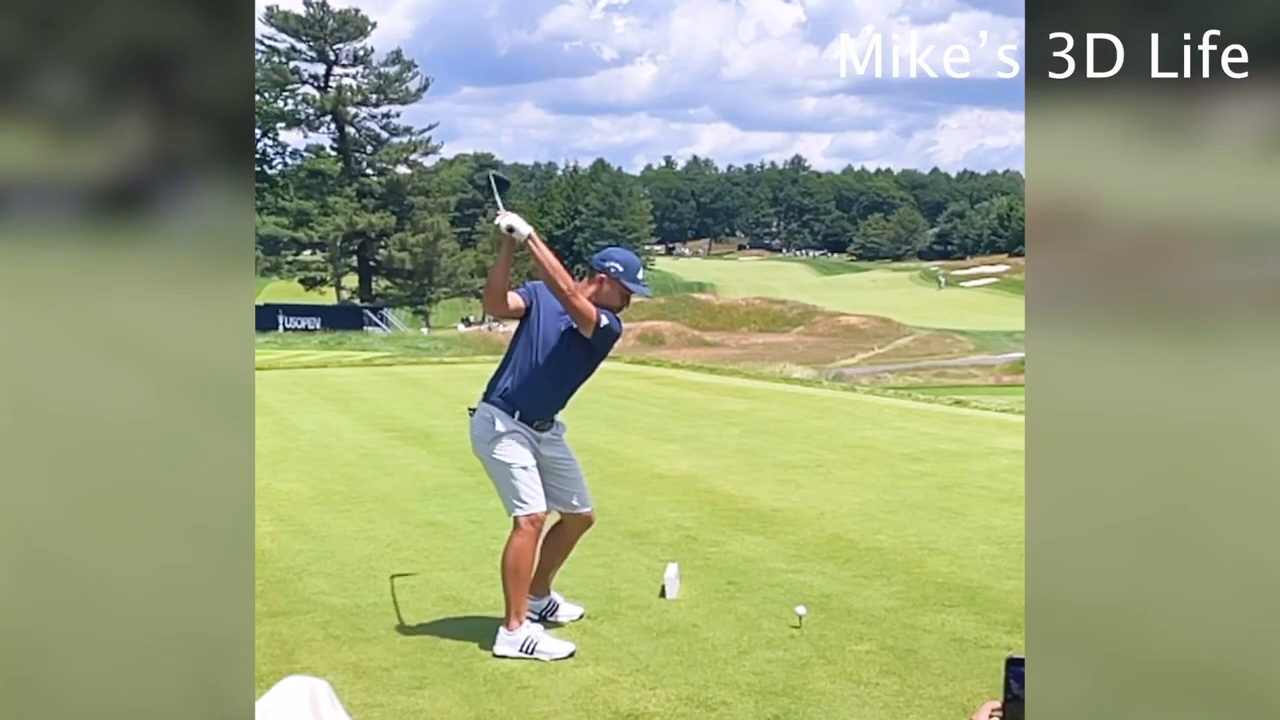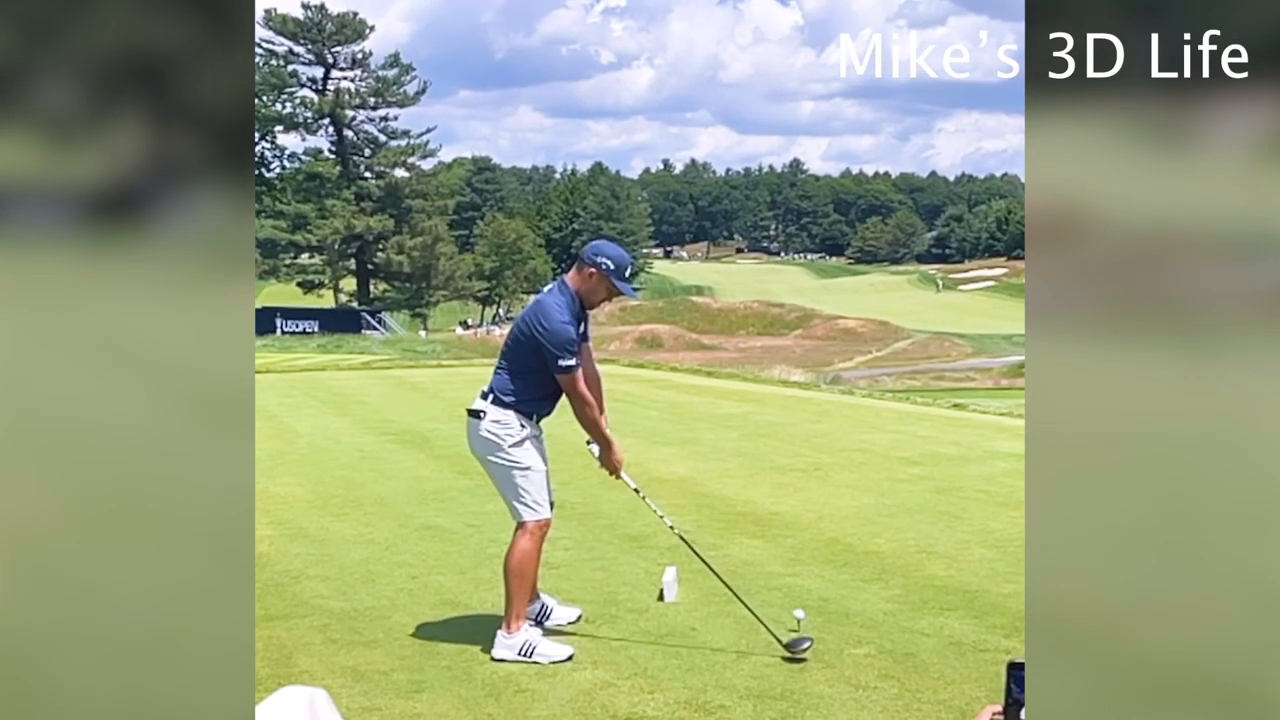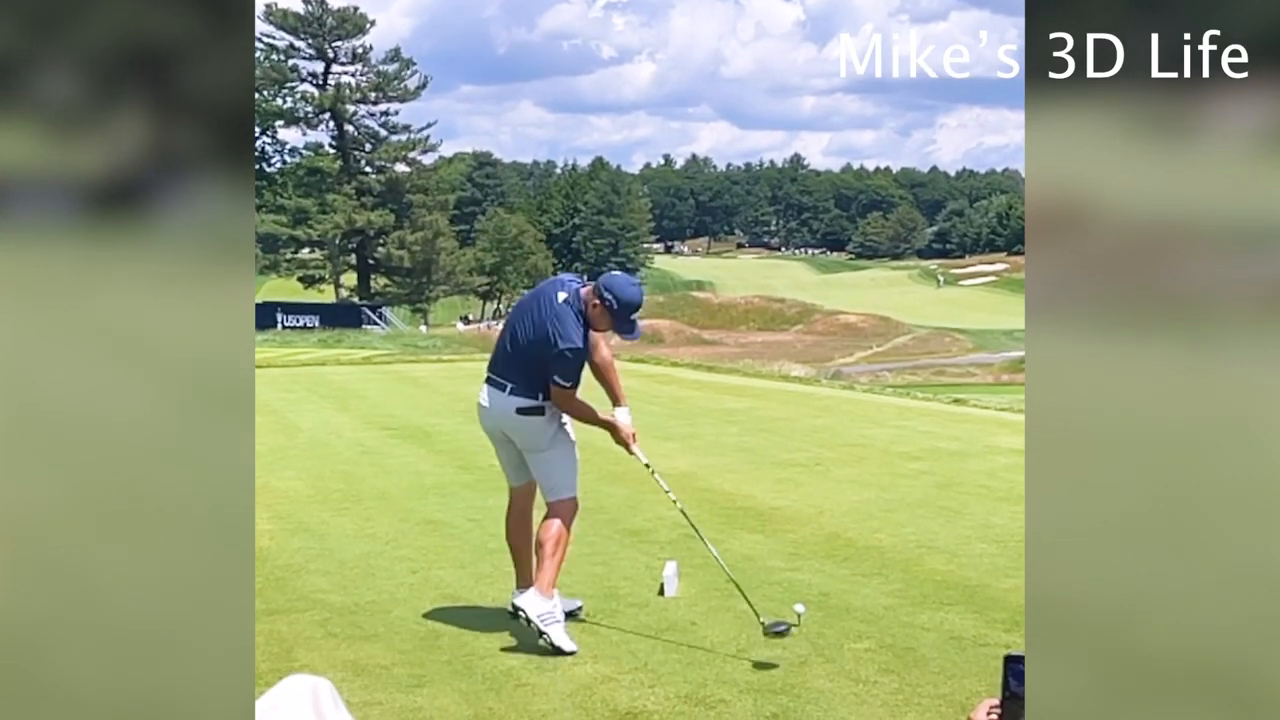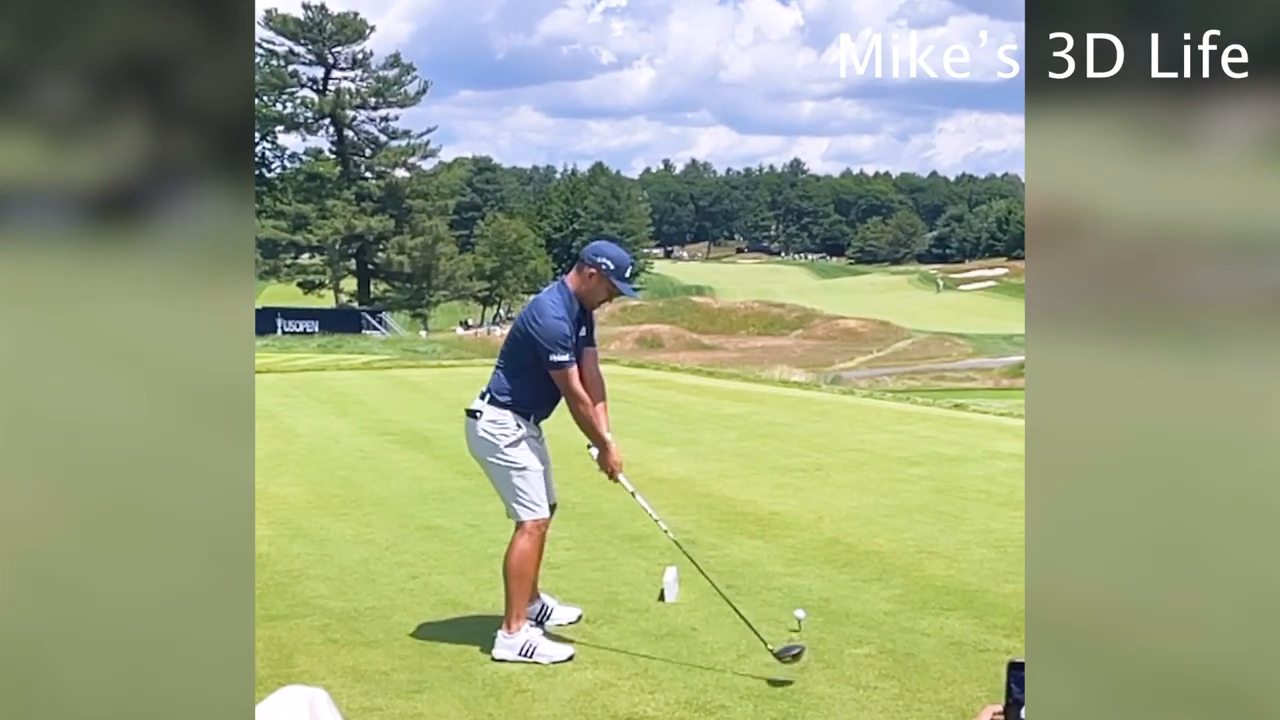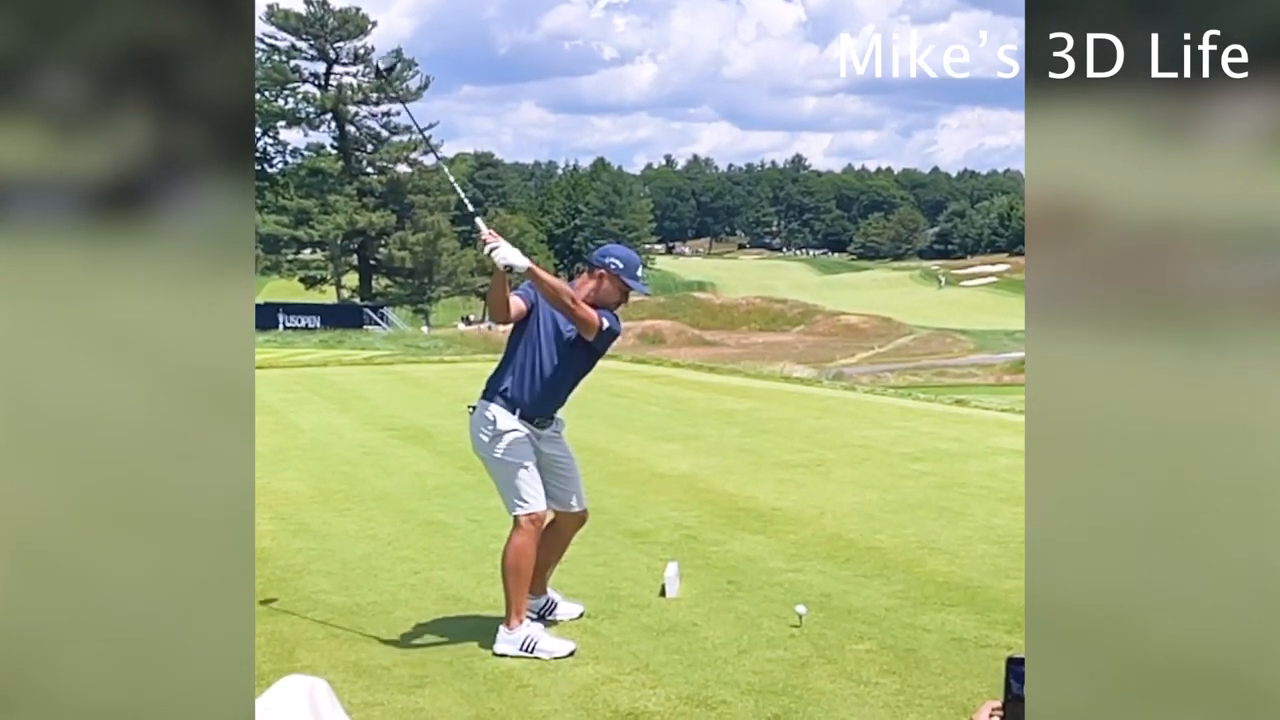
dt=1s
person 1, frame 1
left shoulder: (609, 327)
right shoulder: (542, 295)
left elbow: (567, 294)
right elbow: (496, 306)
left wrist: (529, 236)
right wrist: (508, 245)
left hip: (544, 429)
right hip: (499, 423)
left knee: (579, 516)
right knee: (531, 518)
left ankle: (537, 596)
right ankle: (514, 630)
person 1, frame 2
left shoulder: (577, 310)
right shoulder: (554, 315)
left elbow: (590, 375)
right elbow: (579, 394)
left wrist: (606, 436)
right wrist: (607, 443)
left hip: (521, 424)
right hip: (503, 425)
left knee: (540, 512)
right knee: (534, 521)
left ankle: (531, 602)
right ankle: (513, 634)
person 1, frame 3
left shoulder: (566, 283)
right shoulder: (564, 341)
left elbow: (599, 352)
right elbow: (563, 403)
left wrist: (621, 407)
right wrist: (610, 424)
left hip: (494, 402)
right hip: (534, 414)
left knee: (520, 495)
right knee: (562, 505)
left ankle: (527, 591)
right ankle: (541, 598)
person 1, frame 4
left shoulder: (580, 313)
right shoulder: (550, 315)
left elbow: (592, 376)
right elbow: (574, 393)
left wrist: (605, 436)
right wrist: (604, 446)
left hip: (522, 425)
right hip: (501, 425)
left knee: (543, 511)
right knee: (532, 521)
left ankle: (532, 602)
right ankle: (513, 634)
person 1, frame 5
left shoulder: (606, 324)
right shoulder: (536, 289)
left elbow: (573, 311)
right elbow: (503, 314)
left wrist: (525, 265)
right wrist: (500, 273)
left hip: (545, 426)
right hip: (501, 419)
left knee: (573, 514)
right knee: (530, 516)
left ankle: (536, 596)
right ankle: (515, 629)
